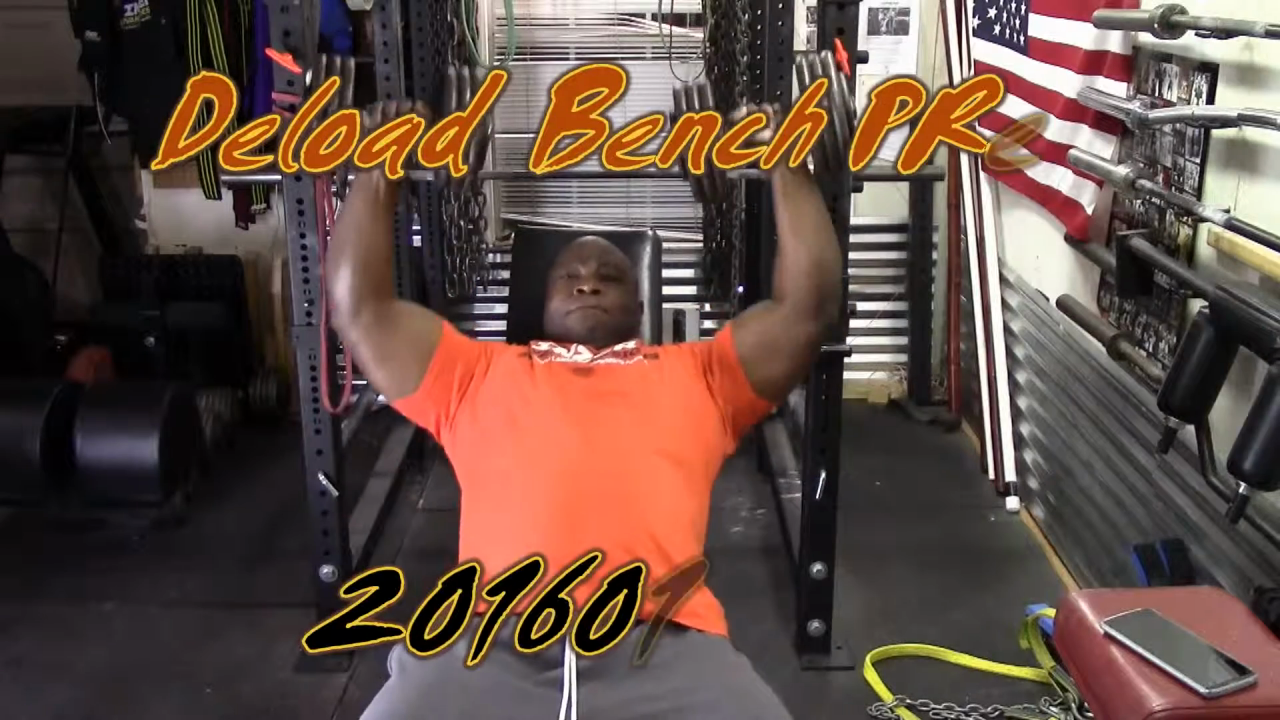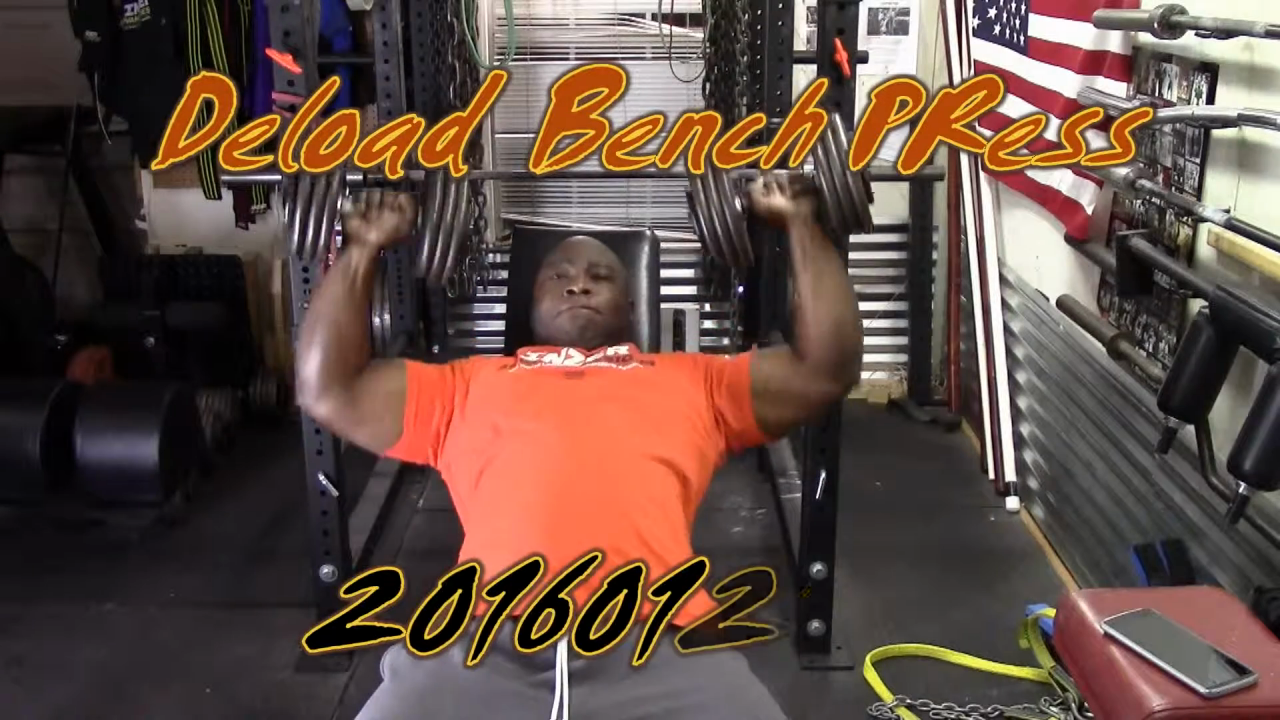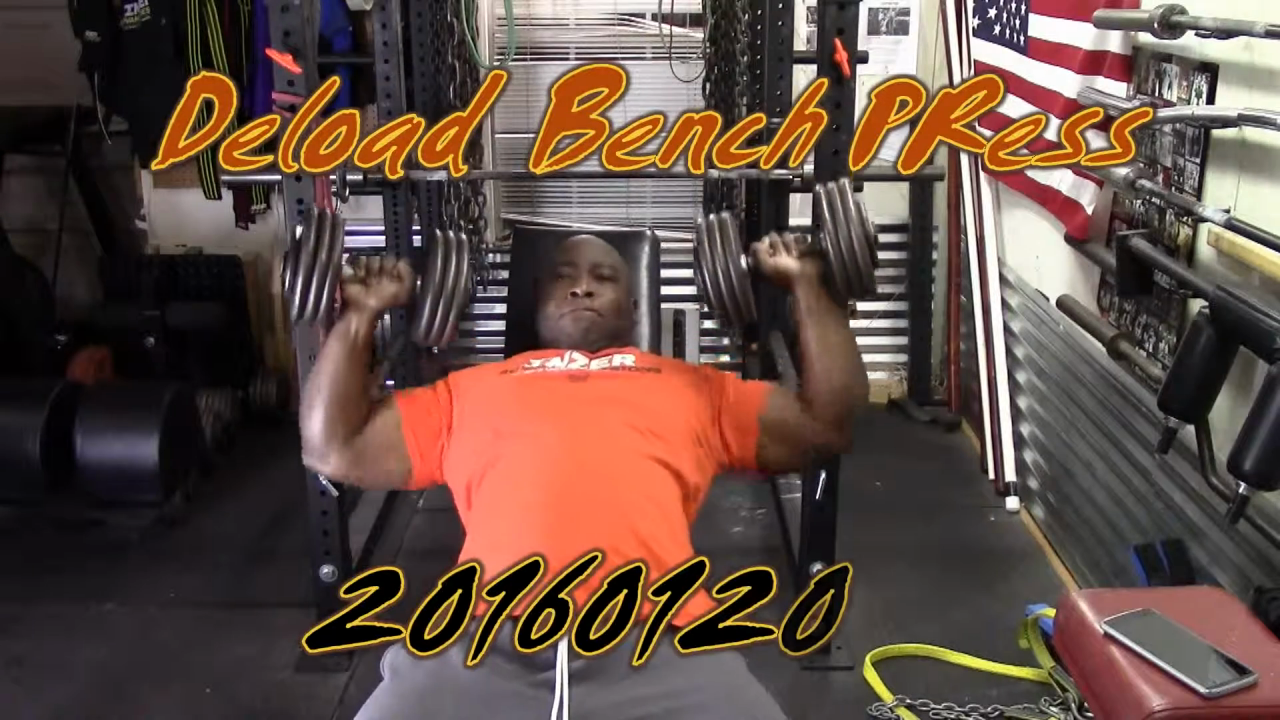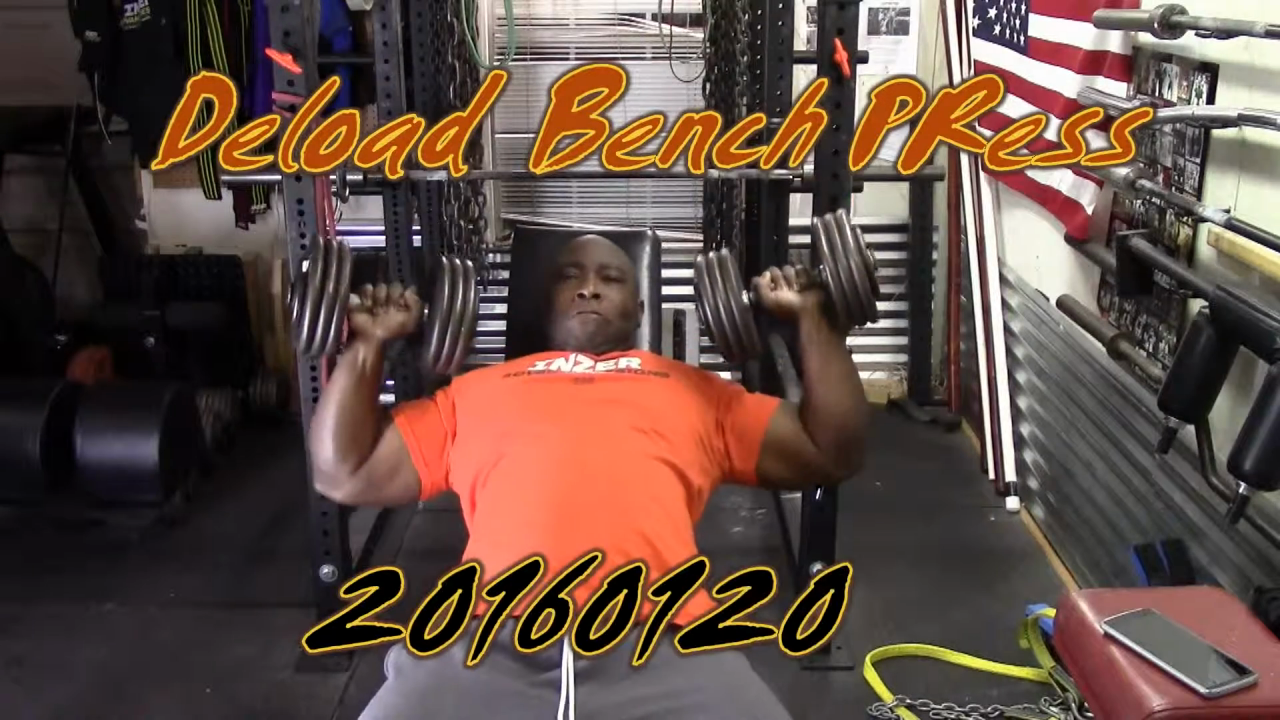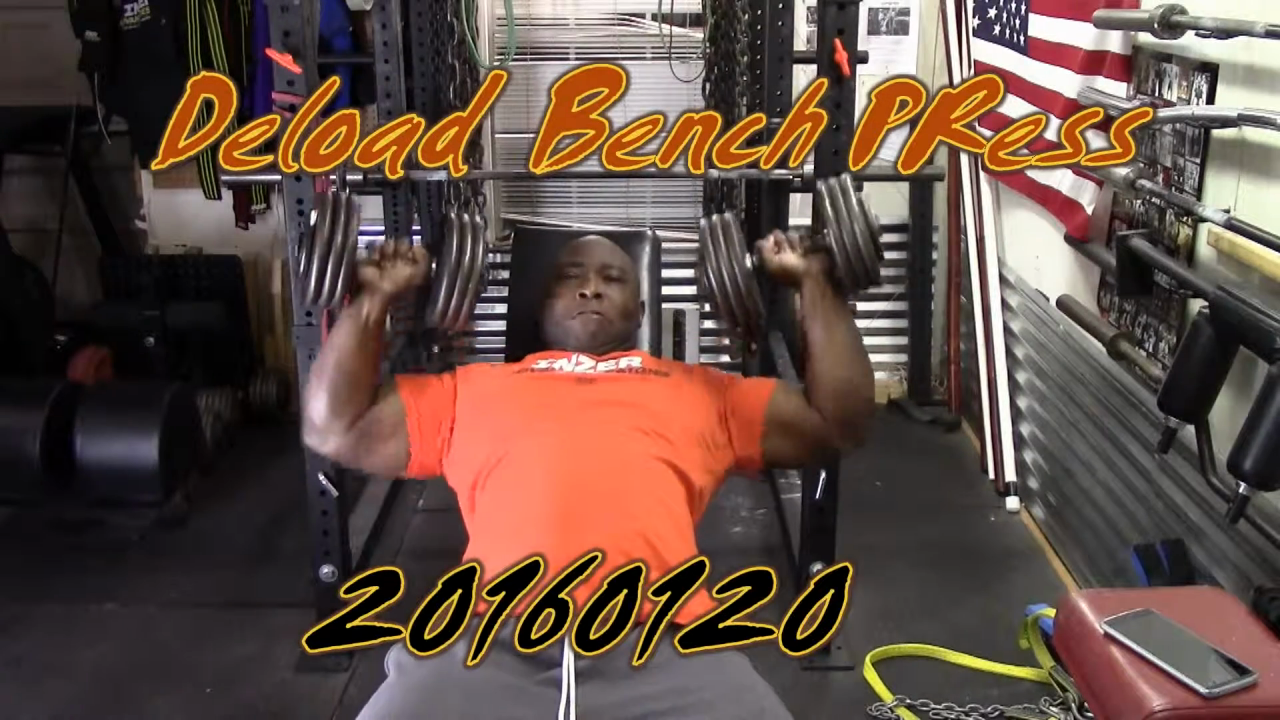
dt=0.2s
person 1, frame 1
left shoulder: (697, 379)
right shoulder: (480, 378)
left elbow: (807, 304)
right elbow: (362, 303)
left wrist: (786, 159)
right wrist: (378, 161)
left hip: (660, 640)
right hip: (493, 638)
person 1, frame 2
left shoulder: (692, 384)
right shoulder: (467, 388)
left elbow: (826, 368)
right elbow: (327, 389)
left wrist: (799, 222)
right wrist: (362, 251)
left hip: (654, 642)
right hip: (487, 639)
person 1, frame 3
left shoulder: (692, 388)
right shoulder: (472, 390)
left elbow: (829, 421)
right elbow: (333, 447)
left wrist: (806, 284)
right wrist: (361, 314)
left hip: (654, 646)
right hip: (488, 641)
person 1, frame 4
left shoulder: (695, 391)
right shoulder: (477, 391)
left elbow: (833, 453)
right elbow: (344, 474)
left wrist: (809, 315)
right wrist: (368, 344)
left hip: (659, 645)
right hip: (491, 640)
person 1, frame 5
left shoulder: (697, 389)
right shoulder: (476, 387)
left elbow: (838, 423)
right elbow: (333, 429)
left wrist: (812, 282)
right wrist: (372, 301)
left hip: (659, 644)
right hip: (493, 640)
